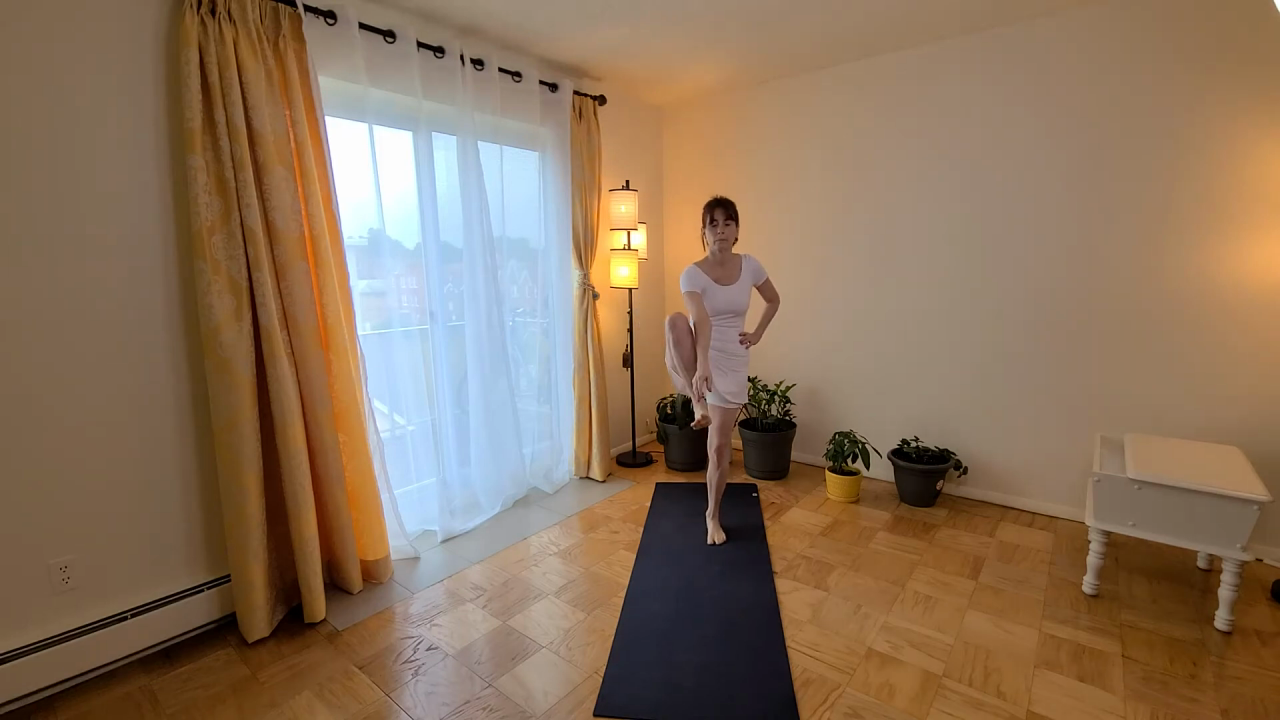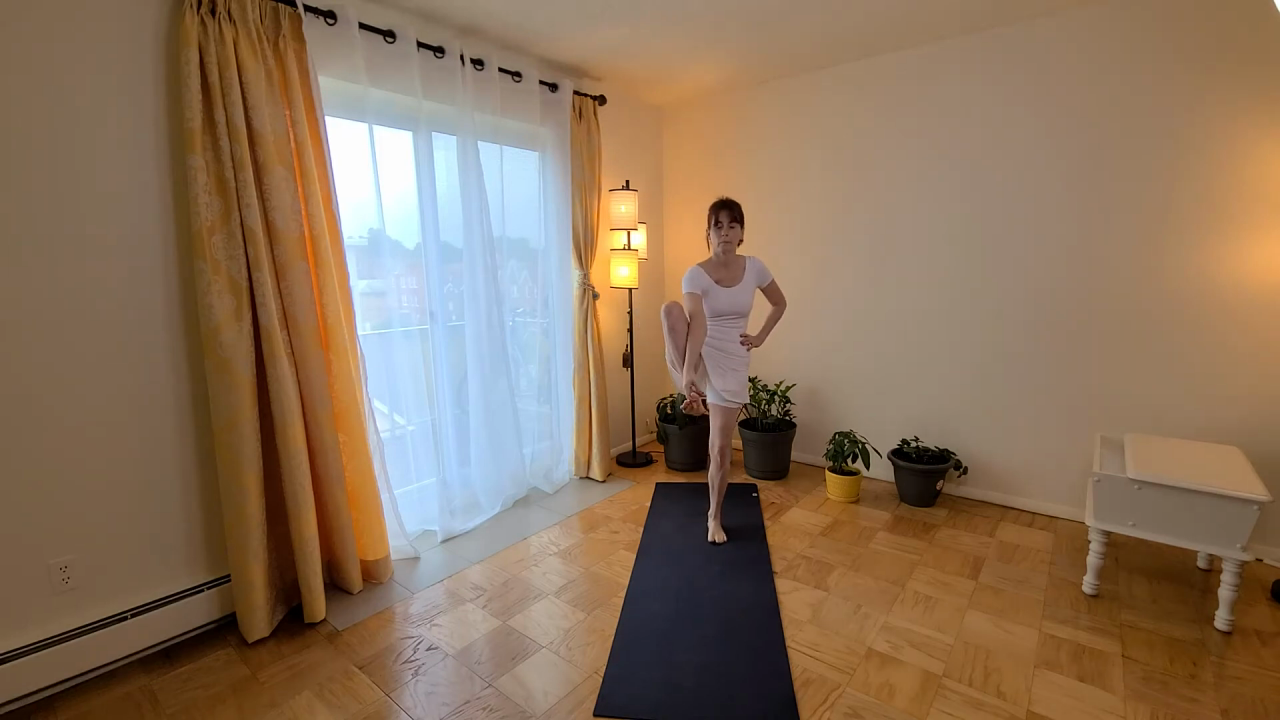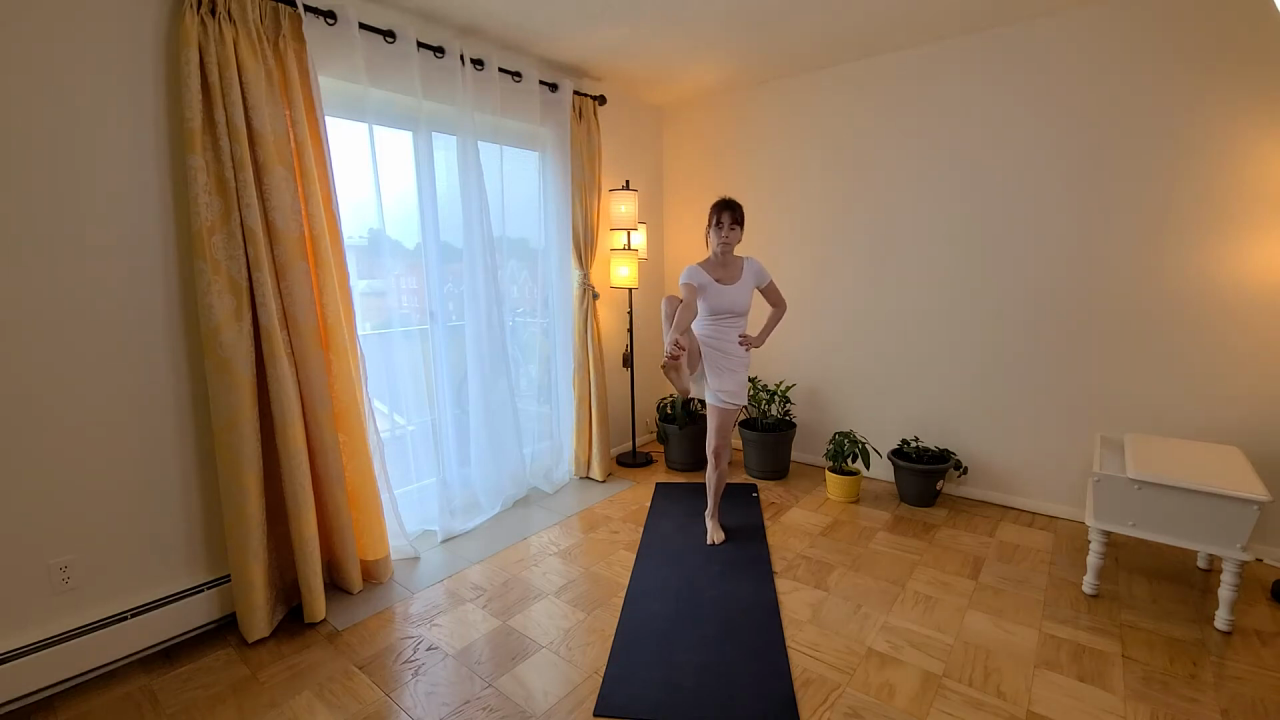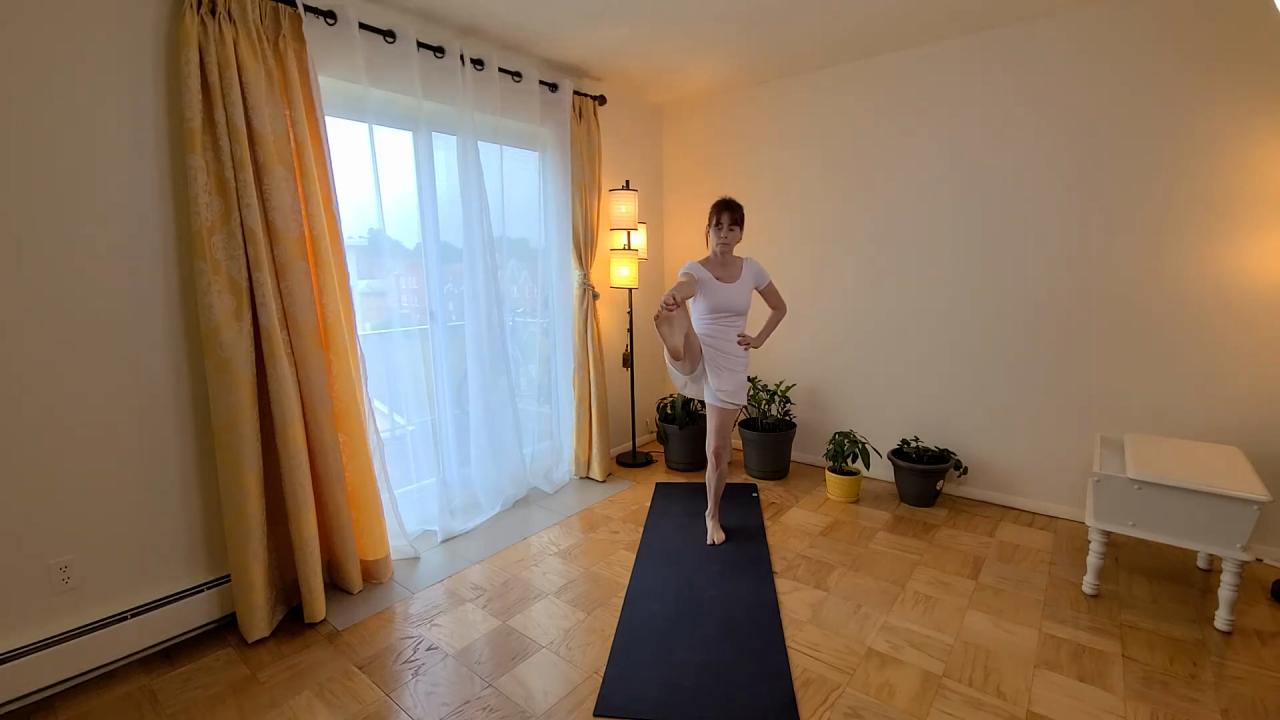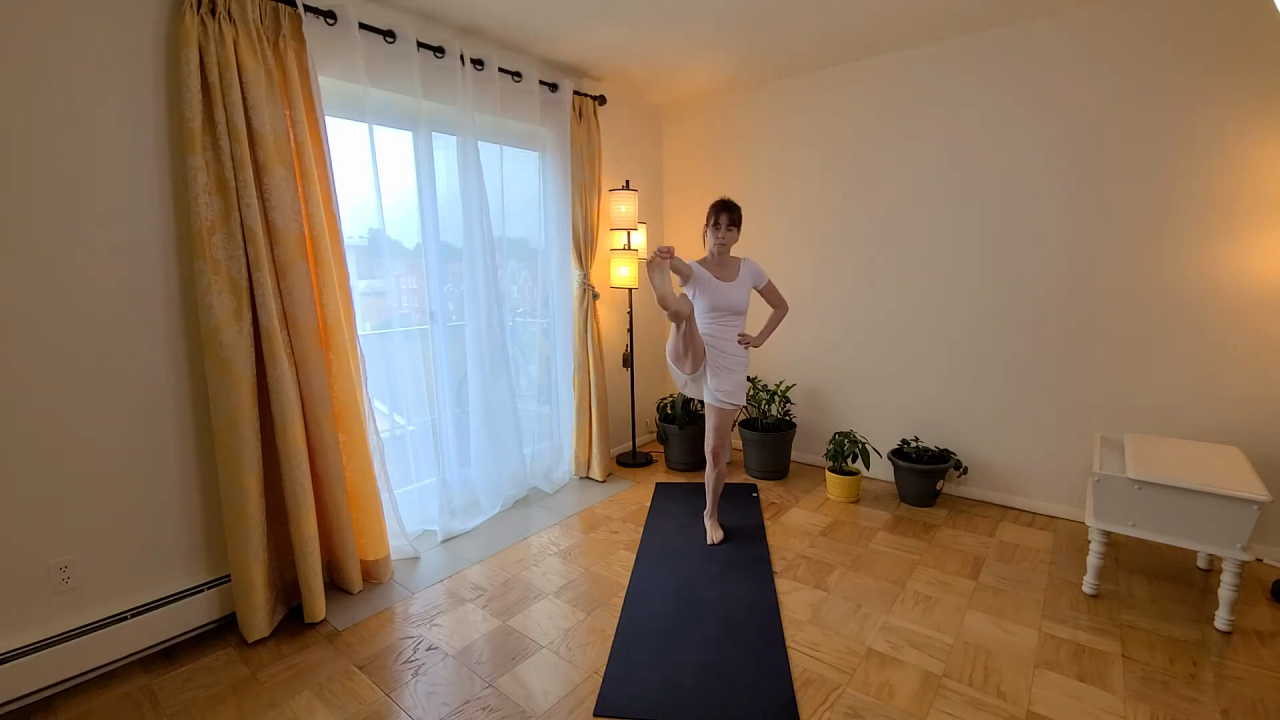
dt=0.4s
person 1, frame 1
left shoulder: (750, 266)
right shoulder: (692, 274)
left elbow: (773, 300)
right elbow: (701, 320)
left wrist: (756, 335)
right wrist: (702, 363)
left hip: (731, 365)
right hip: (694, 358)
left knee: (720, 446)
right knee: (676, 321)
left ankle: (713, 515)
right ankle: (697, 399)
person 1, frame 2
left shoulder: (754, 268)
right shoulder: (696, 275)
left elbow: (780, 303)
right elbow: (698, 322)
left wrist: (760, 337)
right wrist: (689, 372)
left hip: (731, 365)
right hip: (696, 356)
left knee: (721, 447)
right knee: (671, 309)
left ankle: (714, 515)
right ankle: (690, 388)
person 1, frame 3
left shoulder: (752, 268)
right shoulder: (694, 273)
left elbow: (779, 305)
right elbow: (688, 308)
left wrist: (759, 339)
right wrist: (676, 335)
left hip: (730, 365)
right hip: (696, 357)
left knee: (718, 448)
right knee: (670, 302)
left ankle: (712, 516)
right ankle: (679, 369)
person 1, frame 4
left shoulder: (751, 269)
right shoulder: (695, 270)
left elbow: (780, 308)
right elbow: (684, 287)
left wrist: (759, 340)
right wrist: (672, 296)
left hip: (730, 366)
right hip: (693, 359)
left knee: (718, 448)
right knee: (675, 307)
left ankle: (712, 515)
right ankle: (675, 340)
person 1, frame 5
left shoulder: (749, 269)
right shoulder: (694, 271)
left elbow: (781, 306)
right elbow: (680, 269)
left wrist: (759, 339)
right wrist: (666, 259)
left hip: (730, 365)
right hip: (692, 358)
left knee: (717, 447)
right knee: (683, 304)
left ankle: (711, 514)
right ankle: (669, 299)
